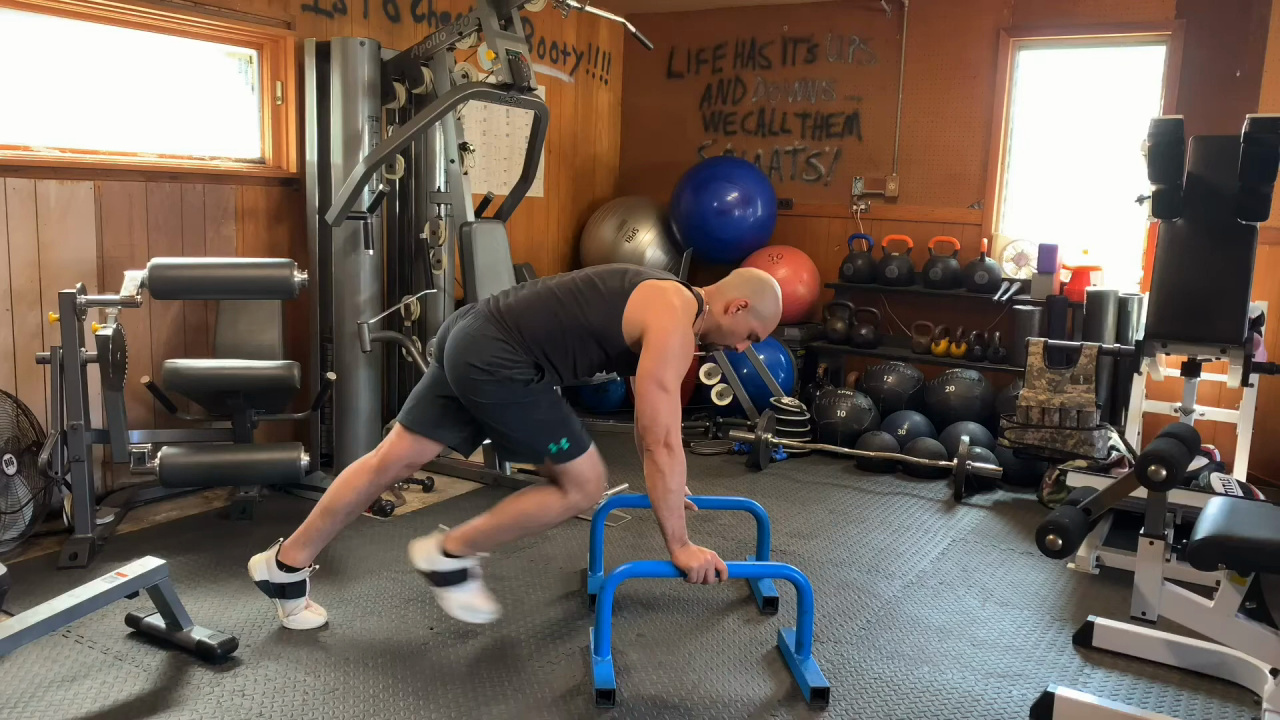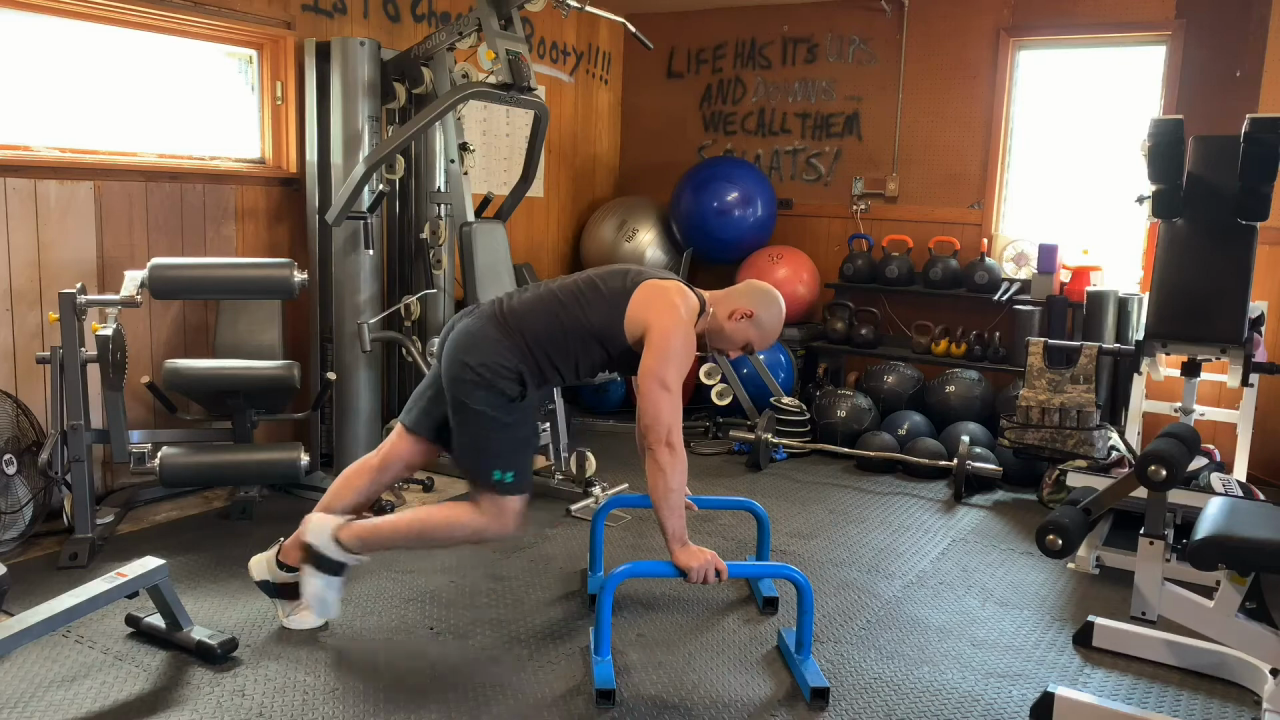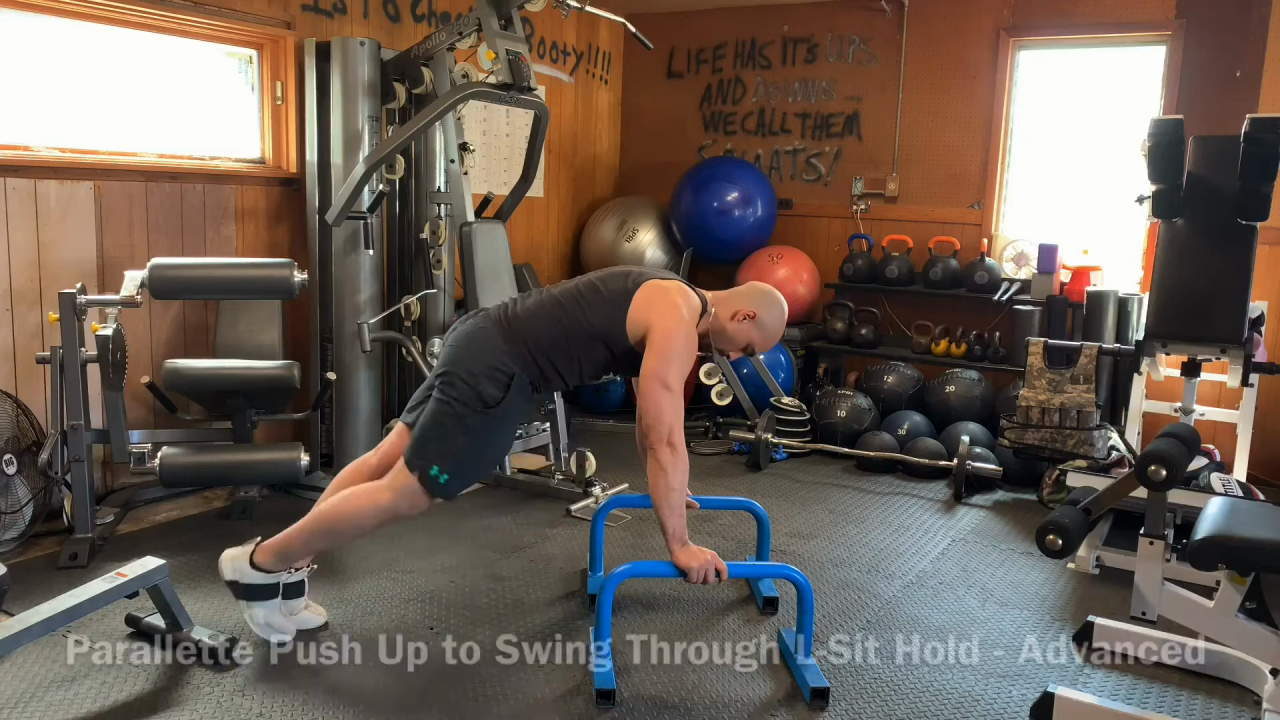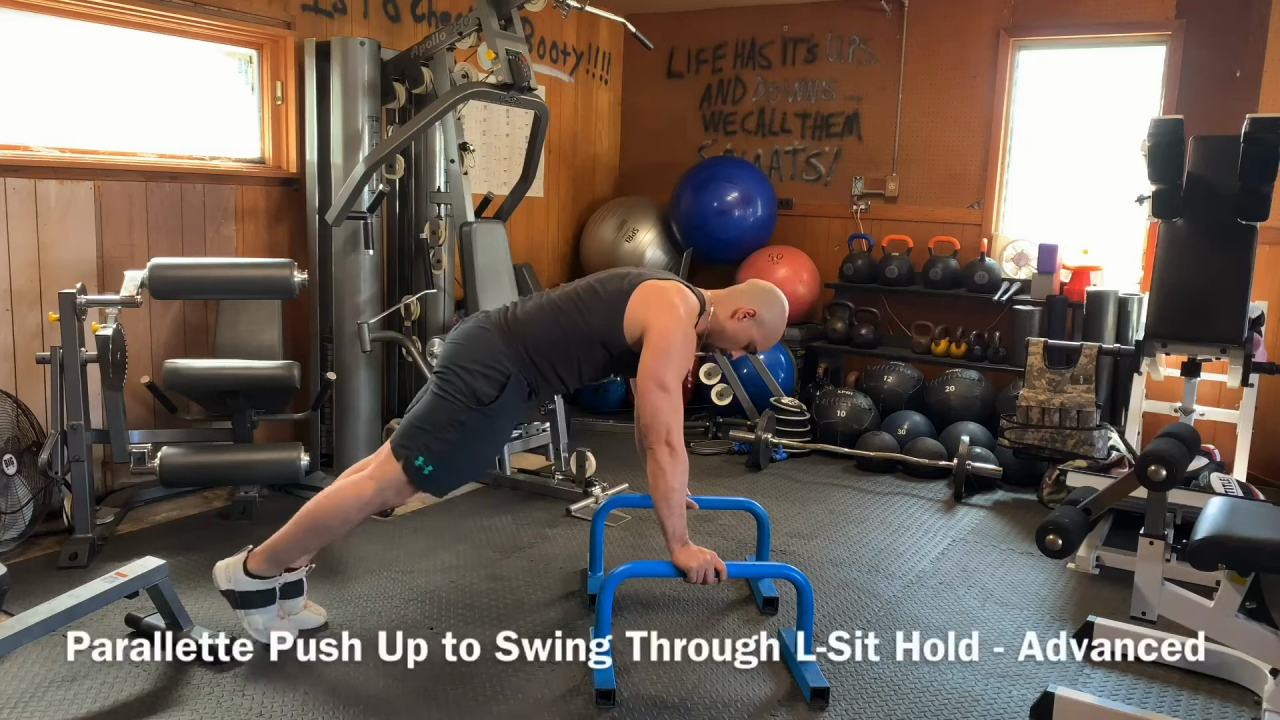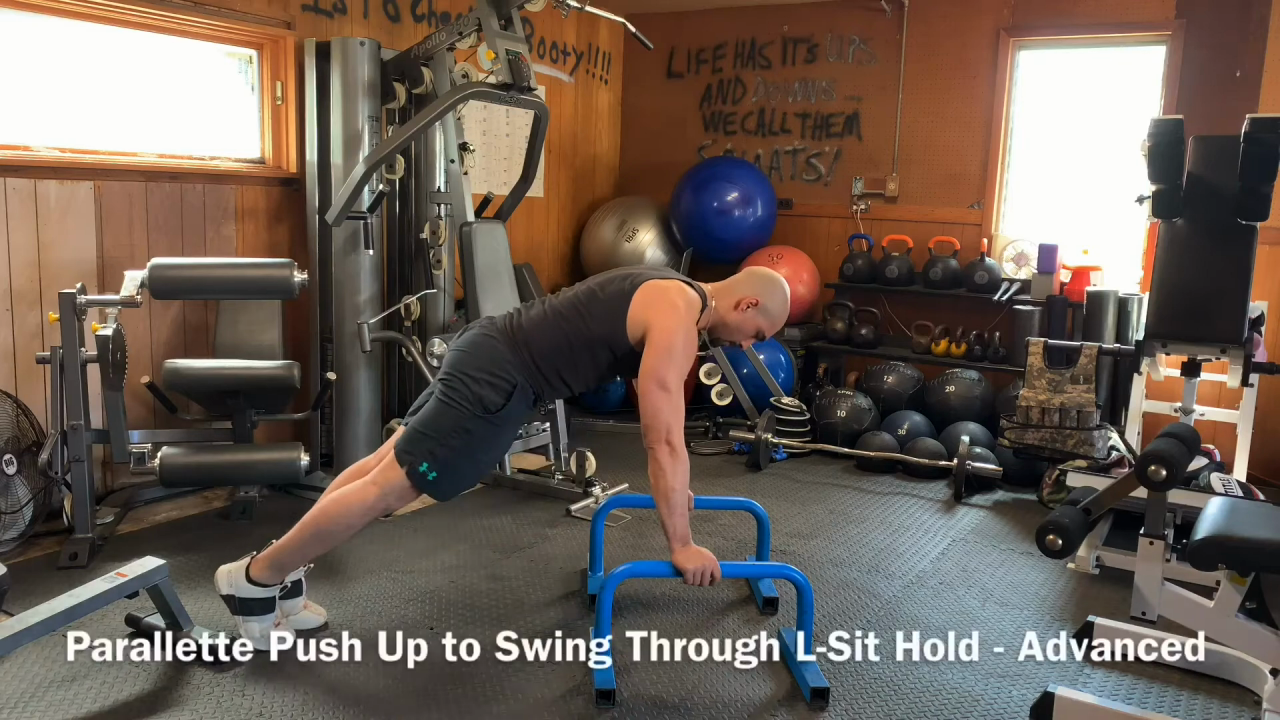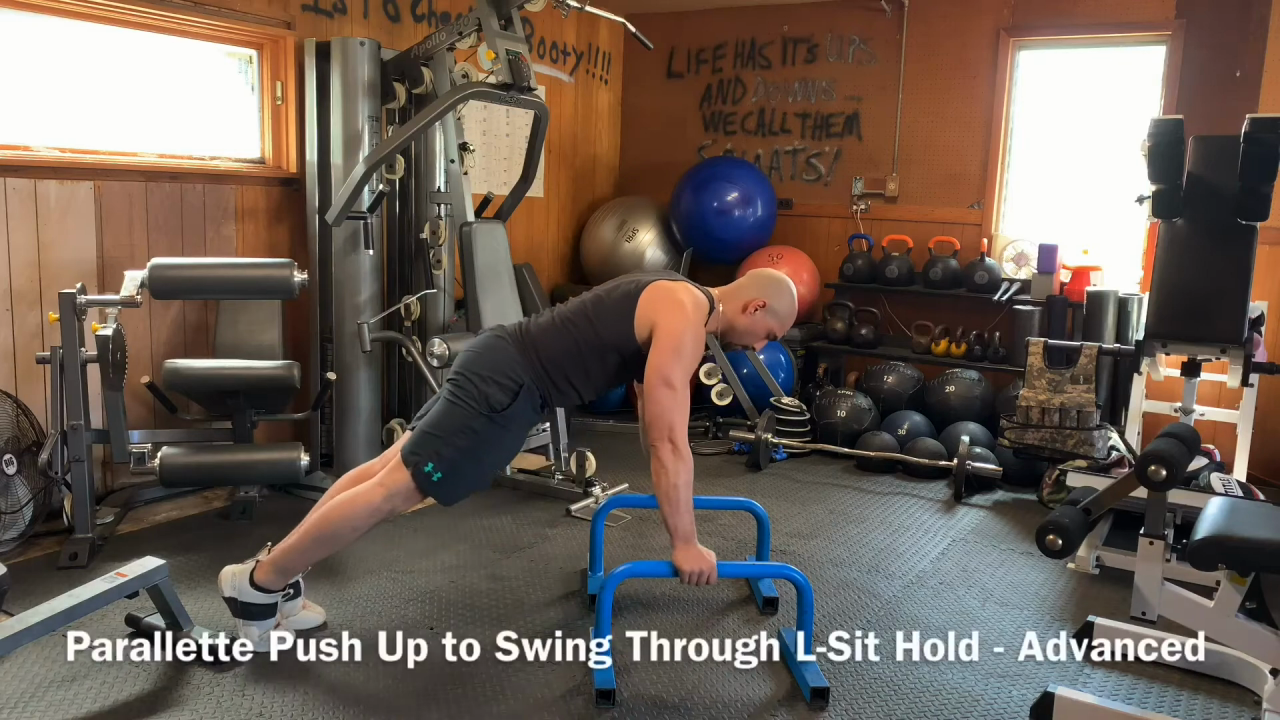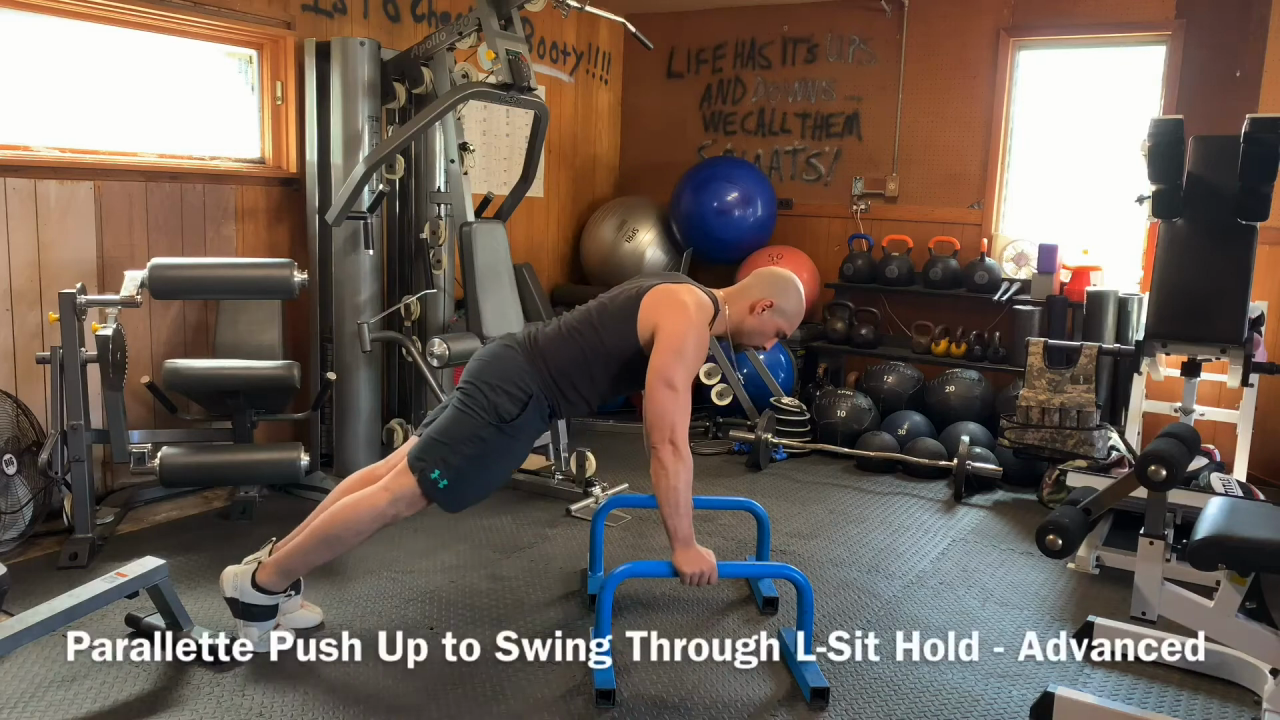
dt=0.2s
person 1, frame 1
left shoulder: (664, 295)
right shoulder: (674, 323)
left elbow: (650, 418)
right elbow: (662, 442)
left wrist: (662, 484)
right wrist: (680, 544)
left hip: (473, 332)
right hip: (496, 360)
left knee: (394, 458)
right knee: (585, 486)
left ankle: (284, 565)
right ankle: (451, 555)
person 1, frame 2
left shoulder: (667, 299)
right shoulder: (677, 322)
left elbow: (650, 416)
right elbow: (664, 440)
left wrist: (663, 486)
right wrist: (679, 544)
left hip: (478, 334)
right hip: (496, 364)
left knee: (393, 459)
right knee: (496, 518)
left ankle: (289, 564)
right ankle: (336, 543)
person 1, frame 3
left shoulder: (670, 300)
right shoulder: (679, 323)
left elbow: (651, 417)
right elbow: (666, 442)
left wrist: (665, 489)
right wrist: (680, 546)
left hip: (482, 341)
right hip: (495, 371)
left knee: (389, 460)
right knee: (402, 494)
left ankle: (288, 569)
right ankle: (258, 565)
person 1, frame 4
left shoulder: (668, 297)
right shoulder: (675, 322)
left elbow: (651, 416)
right elbow: (664, 441)
left wrist: (666, 490)
right wrist: (681, 545)
left hip: (484, 345)
right hip: (493, 373)
left knee: (388, 461)
right knee: (386, 482)
left ankle: (285, 572)
right ankle: (252, 572)
person 1, frame 5
left shoulder: (669, 293)
right shoulder: (677, 319)
left elbow: (653, 412)
right elbow: (665, 440)
left wrist: (669, 490)
right wrist: (682, 544)
left hip: (489, 353)
right hip: (497, 381)
left knee: (387, 463)
right knee: (387, 486)
left ankle: (280, 572)
right ankle: (253, 580)
person 1, frame 6
left shoulder: (677, 298)
right shoulder: (685, 319)
left elbow: (653, 409)
right elbow: (668, 440)
left wrist: (671, 489)
right wrist: (684, 543)
left hip: (500, 363)
right hip: (506, 384)
left knee: (391, 466)
right knee: (393, 490)
left ankle: (278, 566)
right ankle: (257, 584)
person 1, frame 7
left shoulder: (683, 299)
right shoulder: (688, 321)
left elbow: (658, 417)
right elbow: (669, 442)
left wrist: (671, 489)
right wrist: (684, 545)
left hip: (511, 371)
right hip: (515, 393)
left knee: (396, 469)
right knee: (399, 495)
left ankle: (277, 561)
right ankle: (259, 585)
